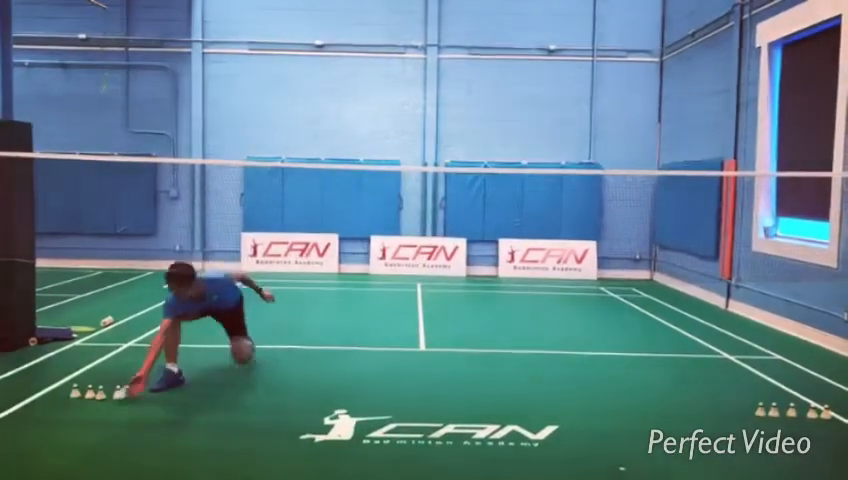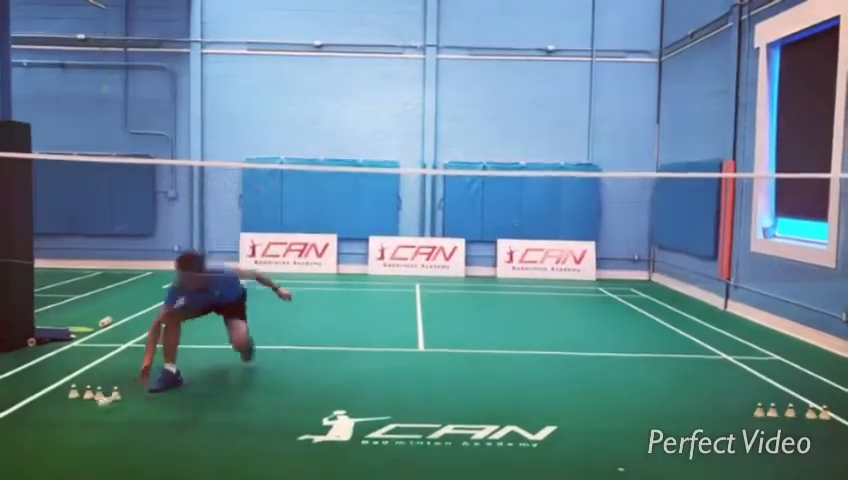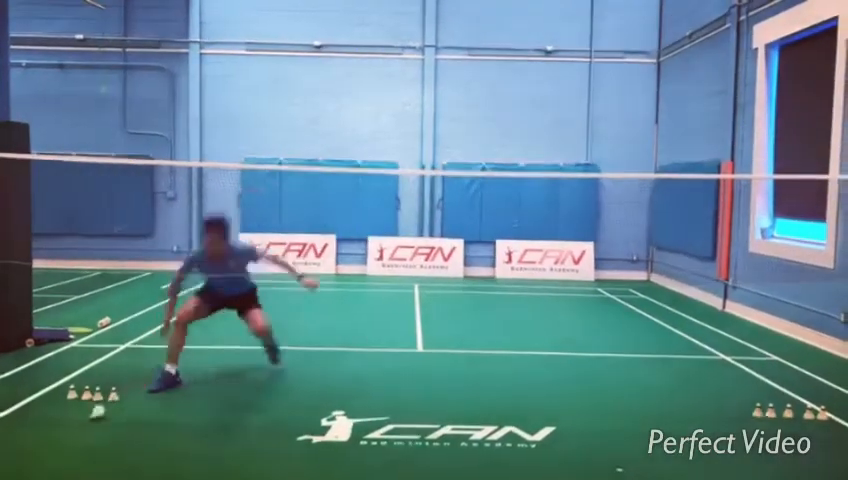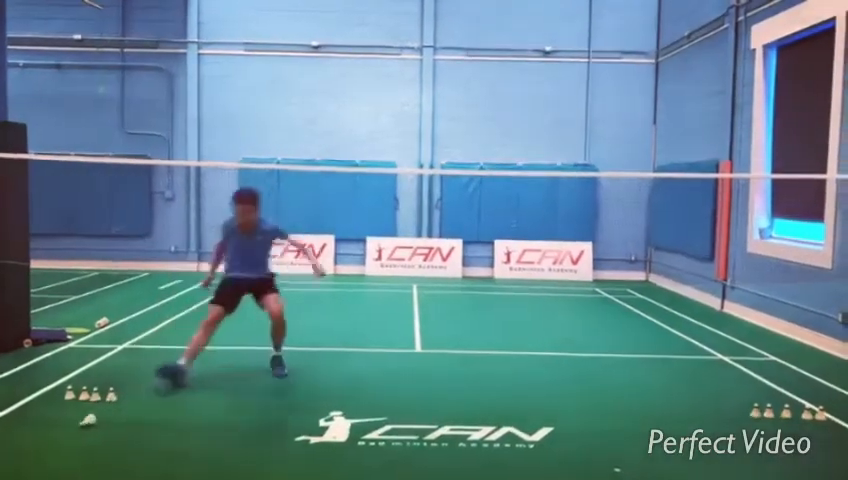
dt=0.1s
person 1, frame 1
left shoulder: (217, 282)
right shoulder: (174, 300)
left elbow: (239, 276)
right elbow: (161, 334)
left wrist: (261, 292)
right wrist: (143, 373)
left hip: (230, 305)
right hip: (201, 307)
left knee: (242, 356)
right knee: (167, 329)
left ankle: (246, 344)
right ankle: (172, 370)
person 1, frame 2
left shoulder: (223, 277)
right shoulder: (178, 287)
left elbow: (253, 275)
right elbow: (157, 323)
left wrist: (278, 290)
right wrist: (148, 359)
left hip: (229, 301)
right hip: (201, 302)
left knee: (240, 343)
right knee: (173, 318)
left ankle: (246, 347)
right ankle: (170, 371)
person 1, frame 3
left shoulder: (242, 252)
right shoulder: (197, 257)
left elbow: (275, 259)
right elbow: (177, 282)
left wrist: (300, 277)
right wrist: (168, 317)
left hip: (243, 294)
right hip: (214, 293)
left knee: (261, 329)
right knee: (182, 317)
left ankle: (270, 346)
right ankle: (170, 371)
person 1, frame 4
left shoulder: (268, 229)
right shoulder: (229, 227)
left elbow: (298, 245)
right elbow: (221, 247)
left wrist: (314, 261)
right wrist: (211, 273)
left hip: (260, 279)
right hip: (233, 279)
left knee: (277, 313)
right knee: (210, 322)
left ankle: (276, 356)
right ankle: (181, 367)
